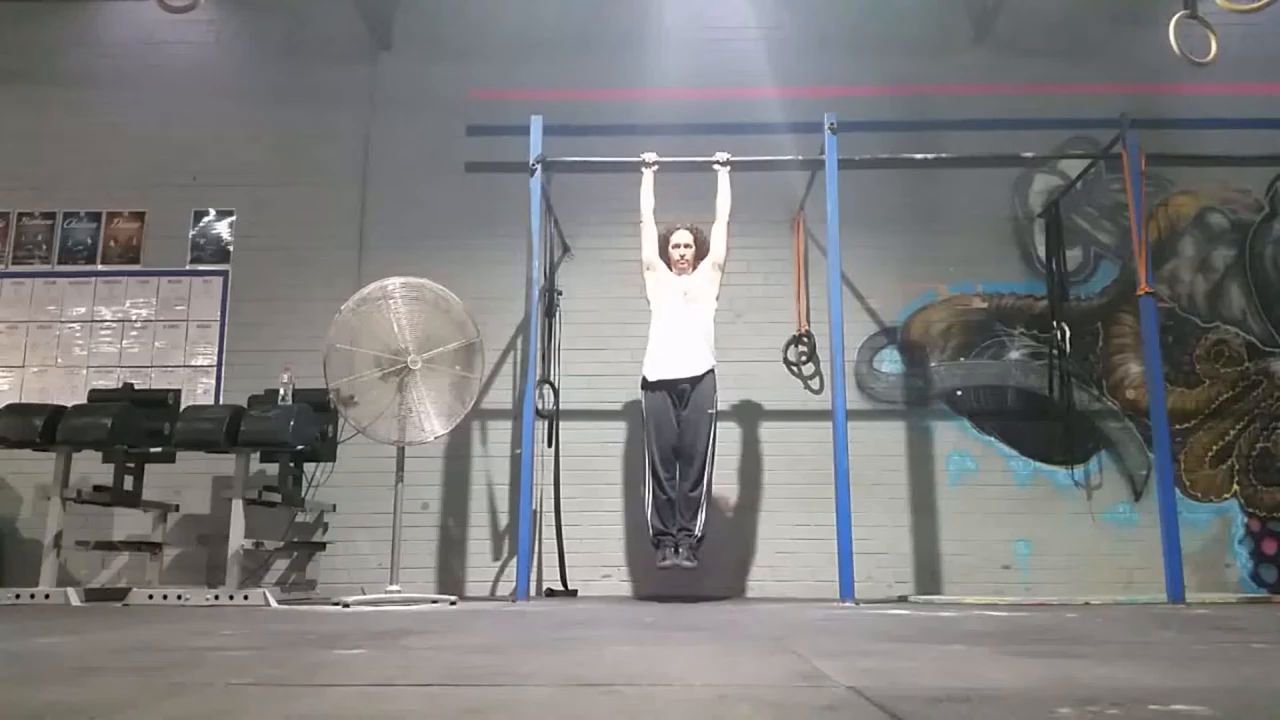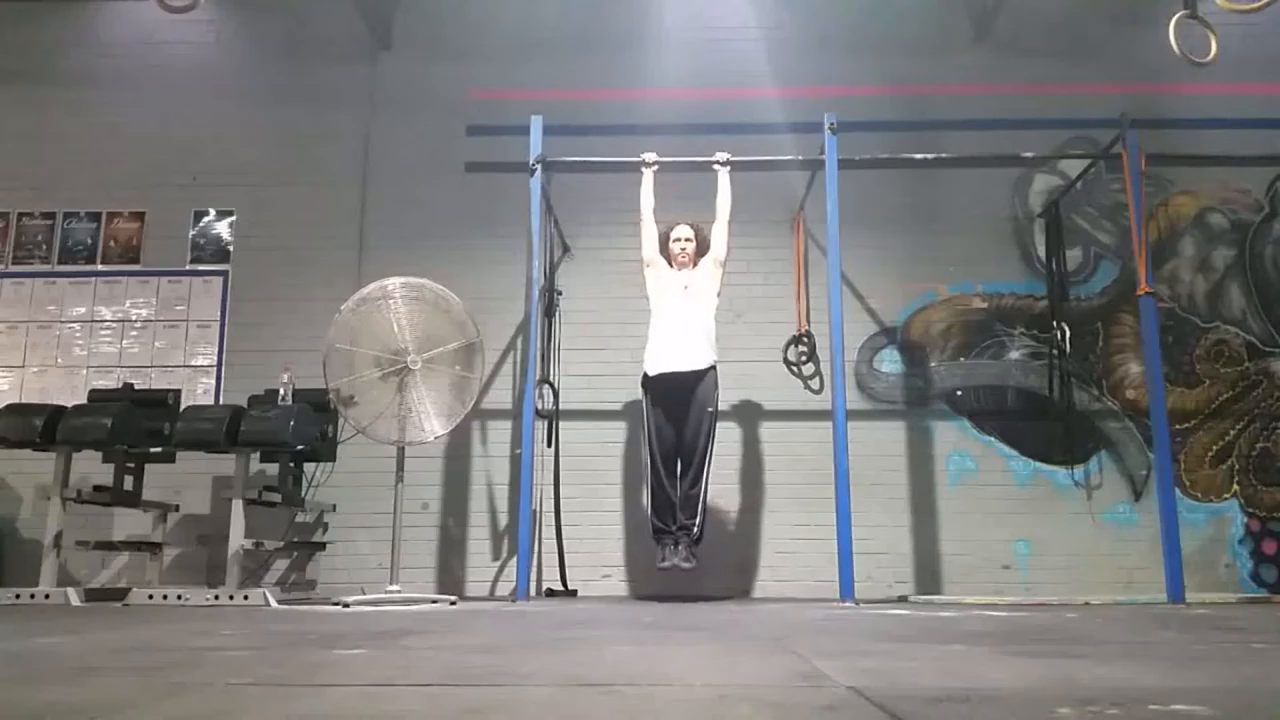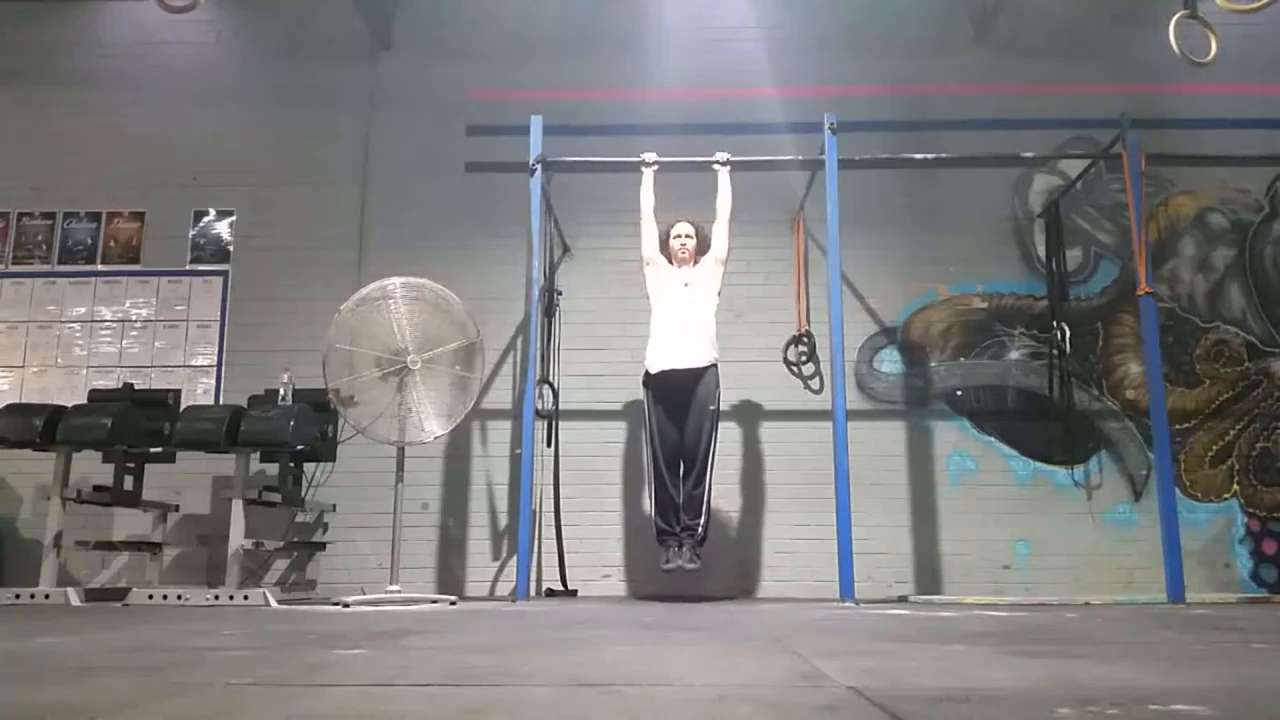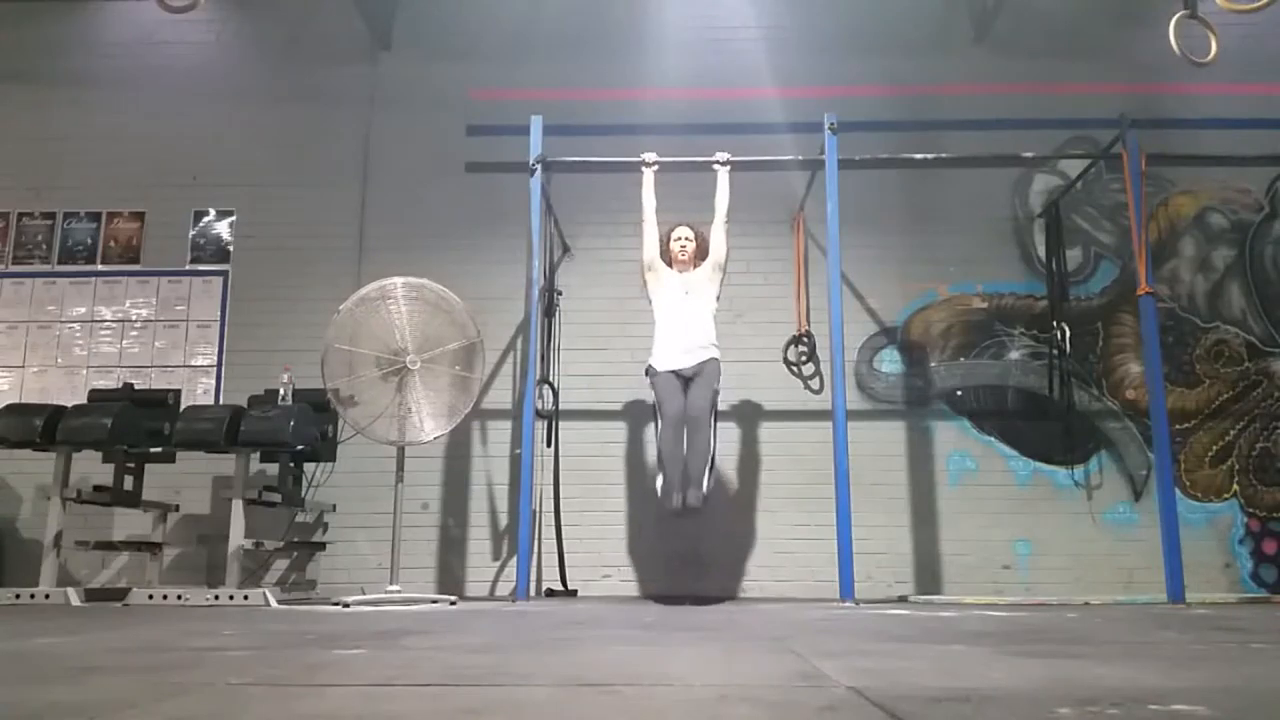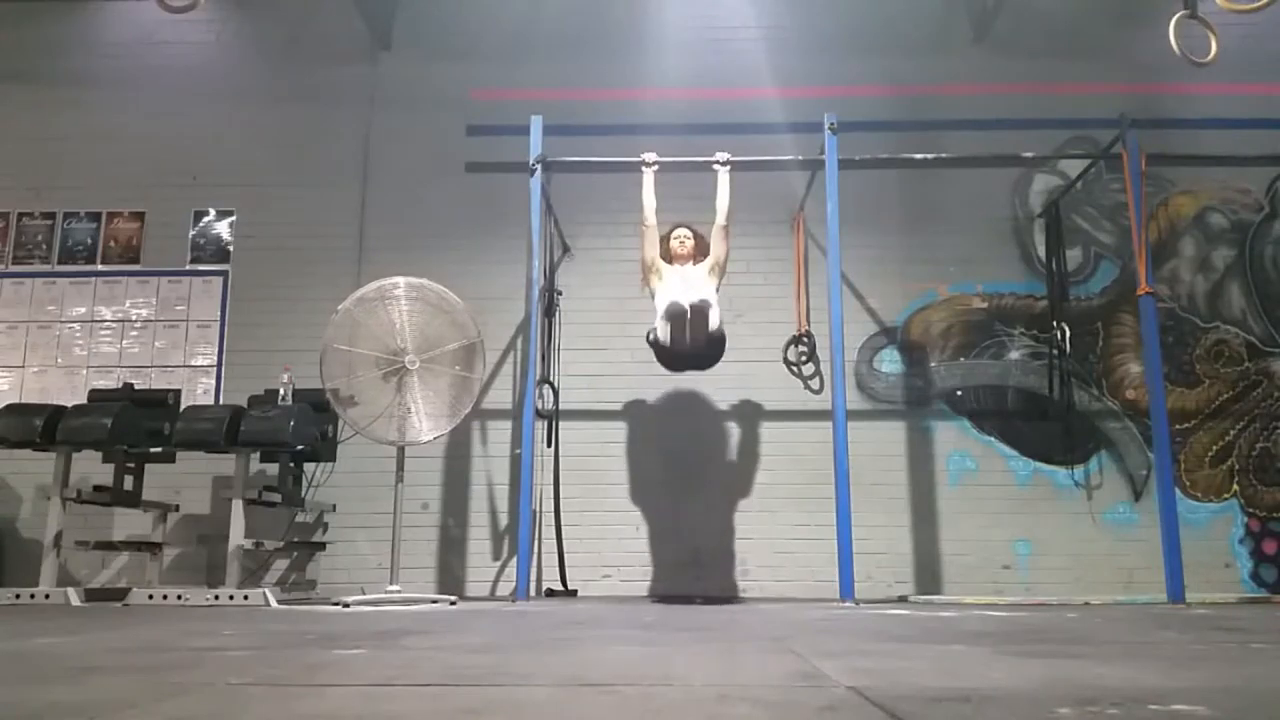
dt=0.3s
person 1, frame 1
left shoulder: (708, 277)
right shoulder: (656, 277)
left elbow: (721, 222)
right elbow: (647, 221)
left wrist: (723, 173)
right wrist: (648, 173)
left hip: (699, 379)
right hip: (658, 380)
left knee: (696, 462)
right knee: (661, 463)
left ankle: (688, 540)
right ankle: (665, 540)
person 1, frame 2
left shoulder: (709, 272)
right shoulder: (657, 273)
left elbow: (722, 219)
right elbow: (647, 219)
left wrist: (723, 173)
right wrist: (648, 173)
left hip: (700, 375)
right hip: (660, 375)
left knee: (696, 462)
right knee: (661, 463)
left ankle: (687, 539)
right ankle: (665, 539)
person 1, frame 3
left shoulder: (710, 270)
right shoulder: (657, 271)
left elbow: (722, 219)
right elbow: (647, 218)
left wrist: (723, 172)
right wrist: (648, 173)
left hip: (702, 371)
right hip: (661, 373)
left knee: (698, 461)
right knee: (664, 462)
left ankle: (691, 540)
right ankle: (669, 540)
person 1, frame 4
left shoulder: (708, 276)
right shoulder: (658, 277)
left elbow: (721, 221)
right elbow: (649, 221)
left wrist: (723, 174)
right wrist: (648, 175)
left hip: (703, 361)
right hip: (666, 363)
left knee: (700, 426)
right knee: (671, 425)
left ankle: (693, 497)
right ankle: (672, 500)
person 1, frame 5
left shoulder: (708, 272)
right shoulder: (659, 274)
left elbow: (721, 226)
right elbow: (649, 226)
left wrist: (723, 173)
right wrist: (648, 175)
left knee: (702, 309)
right knee: (673, 311)
left ankle: (703, 324)
right ankle: (673, 325)
